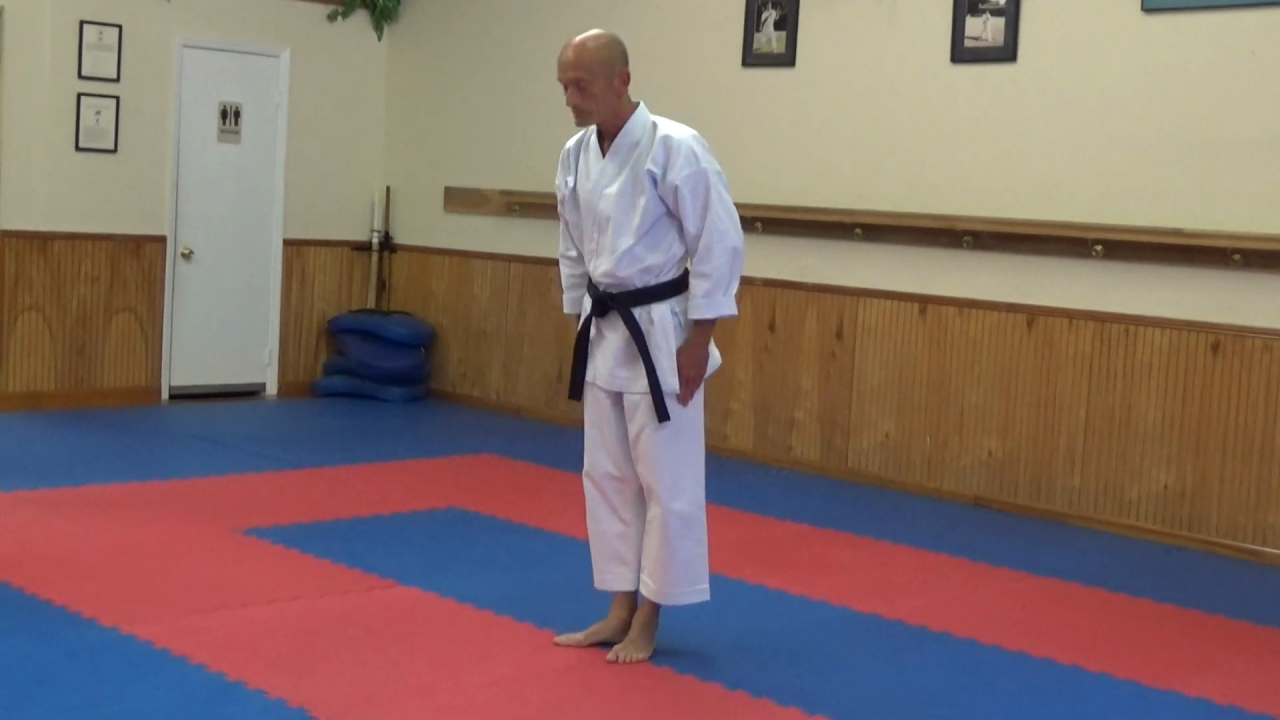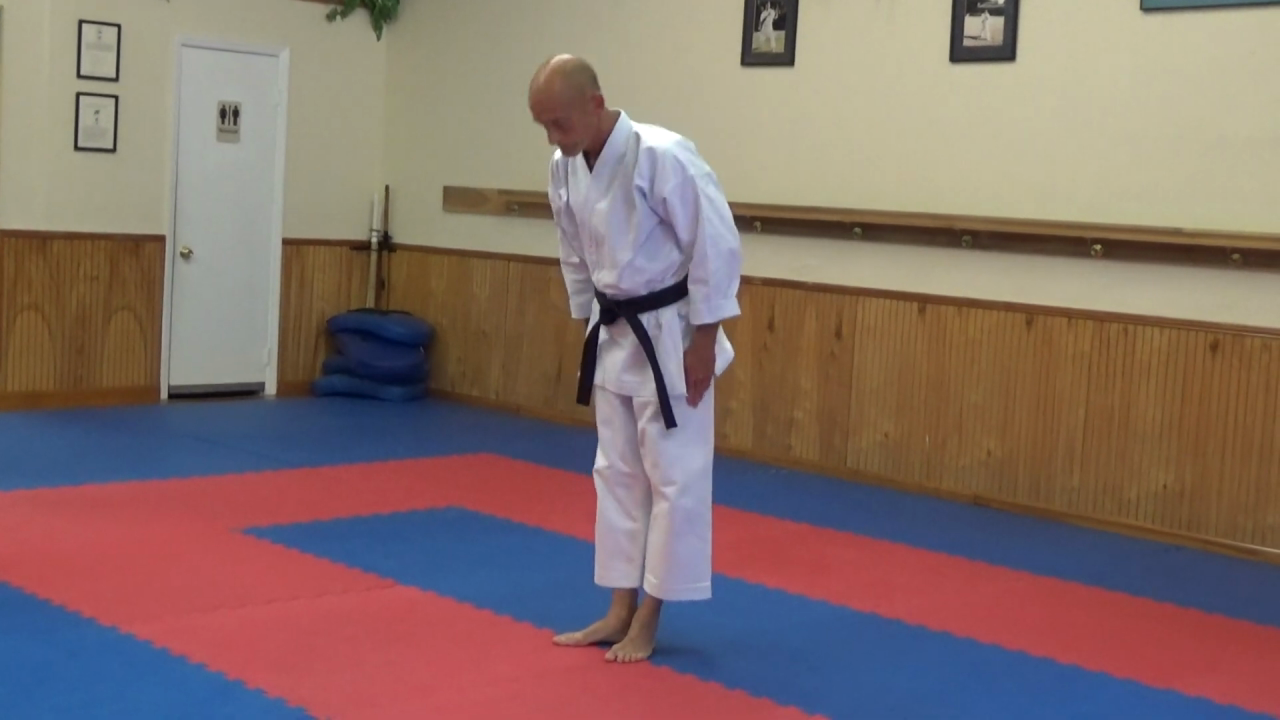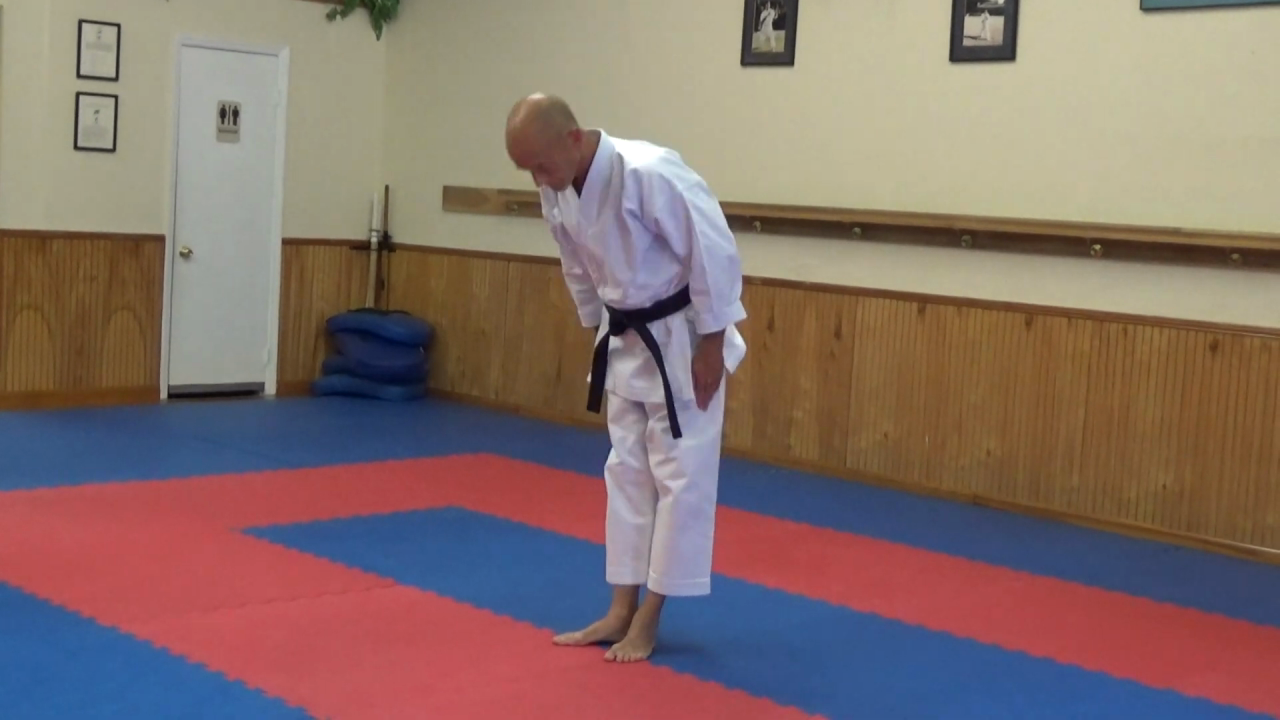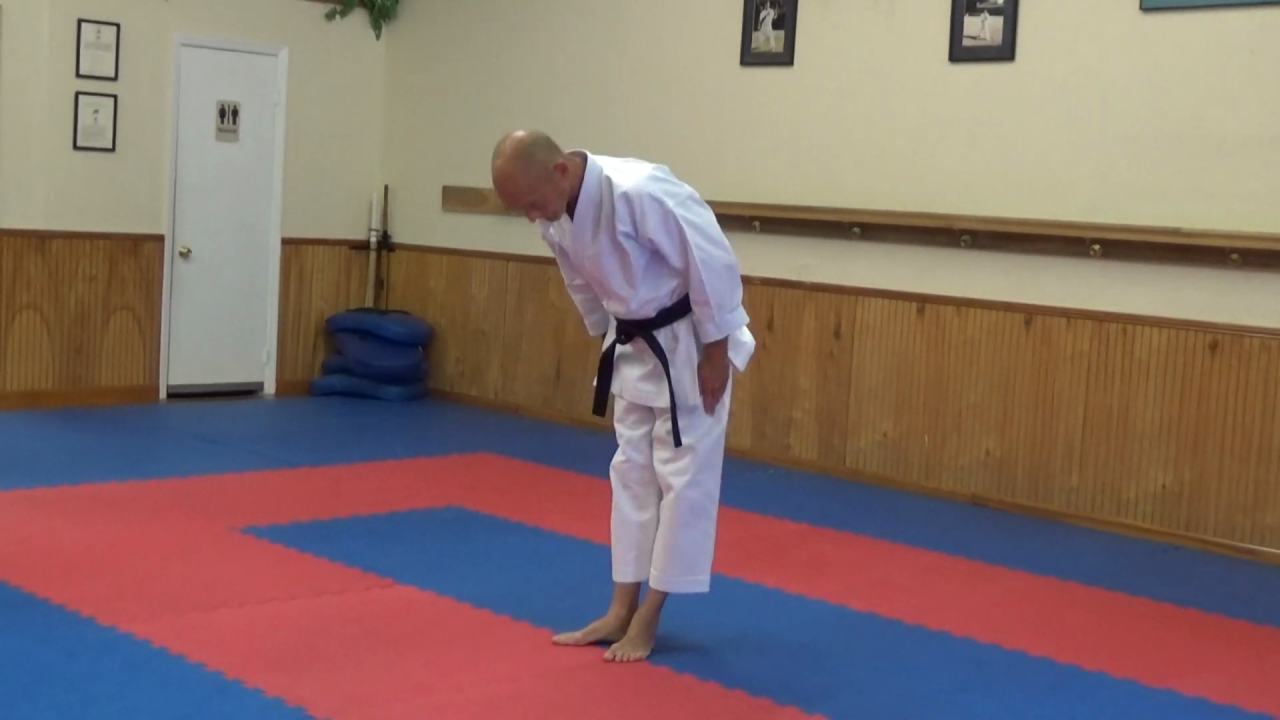
dt=0.2s
person 1, frame 1
left shoulder: (675, 147)
right shoulder: (575, 155)
left elbow: (720, 244)
left wrist: (697, 339)
right wrist: (584, 321)
left hip: (662, 333)
right hip: (604, 333)
left knee: (667, 480)
right knee: (607, 475)
left ankle: (648, 621)
right ankle: (620, 611)
person 1, frame 2
left shoulder: (663, 156)
right shoulder: (565, 168)
left elbow: (717, 246)
left wrist: (703, 342)
right wrist: (594, 327)
left hip: (672, 336)
right hip: (615, 337)
left knee: (675, 477)
right knee: (617, 472)
left ankle: (648, 620)
right ankle: (620, 610)
person 1, frame 3
left shoulder: (650, 173)
right shoulder: (557, 192)
left elbow: (715, 253)
left wrist: (710, 348)
right wrist: (604, 337)
left hip: (683, 340)
right hip: (628, 343)
left knee: (679, 476)
right knee: (627, 472)
left ankle: (648, 619)
right ankle: (621, 611)
person 1, frame 4
left shoulder: (639, 191)
right shoulder: (556, 212)
left elbow: (712, 263)
left wrist: (714, 352)
right wrist: (612, 341)
left hip: (691, 341)
right hip: (637, 345)
left knee: (683, 473)
right knee: (632, 472)
left ankle: (647, 619)
right ankle: (621, 610)
